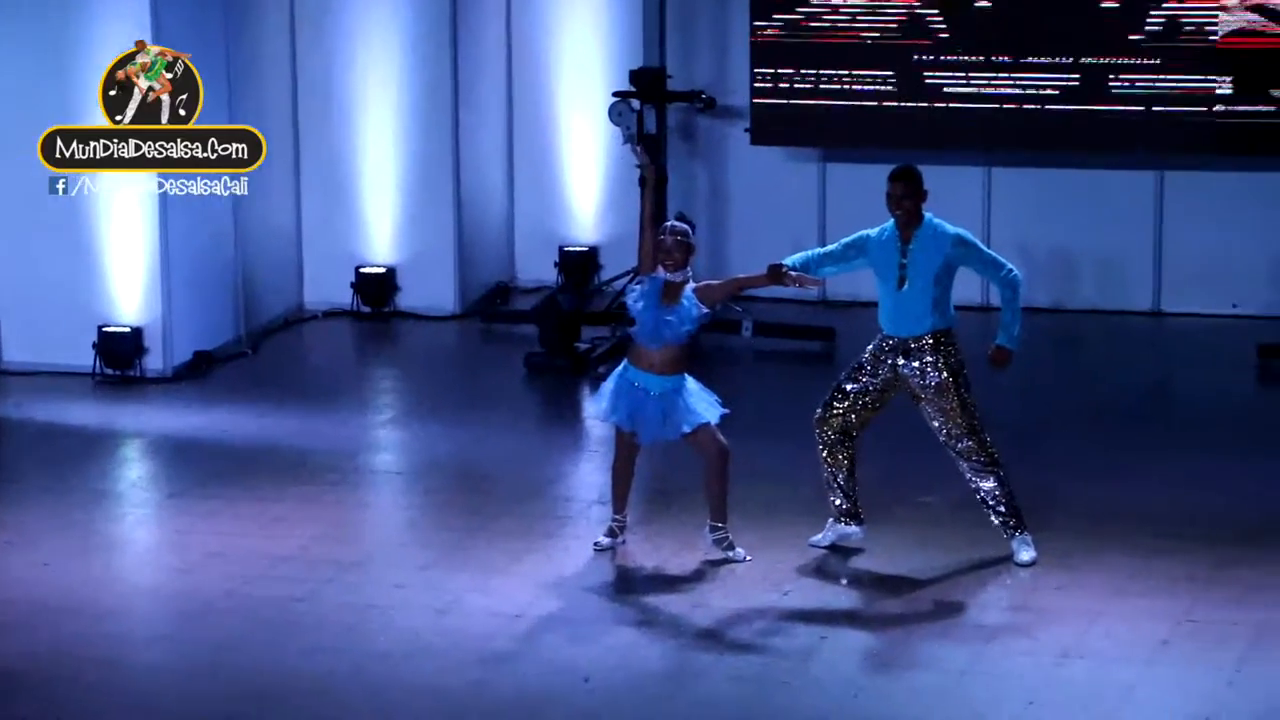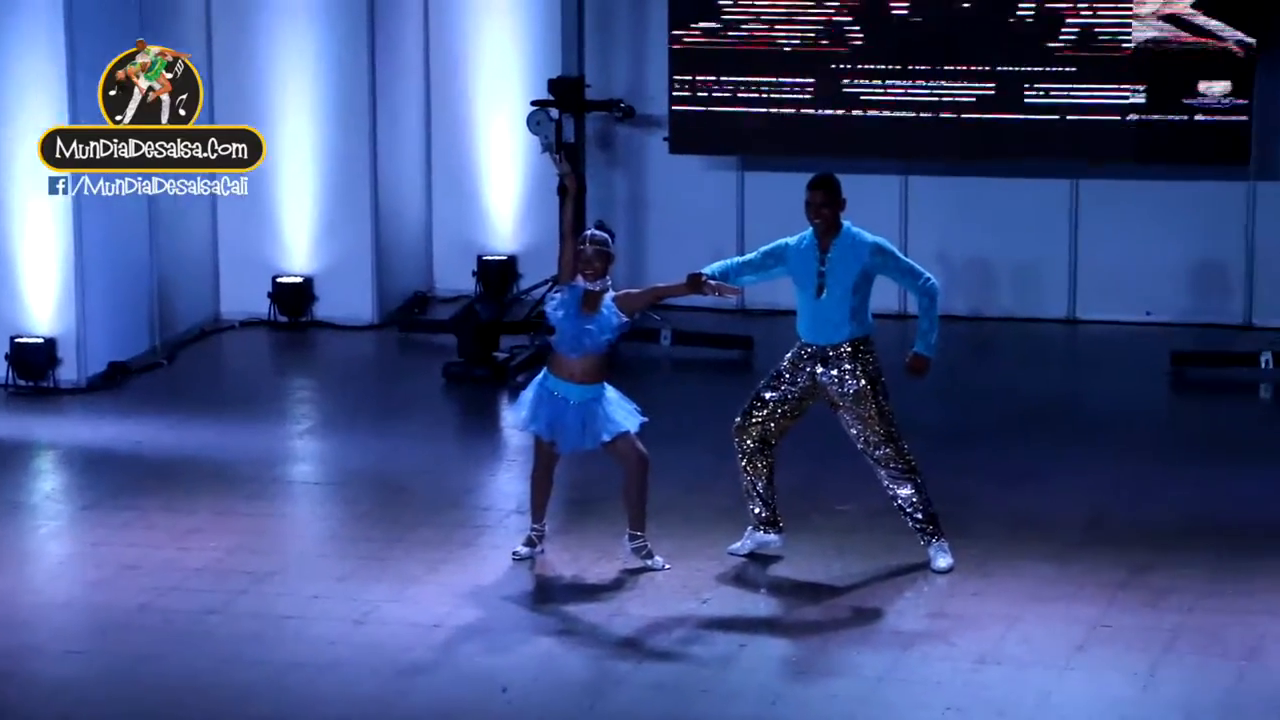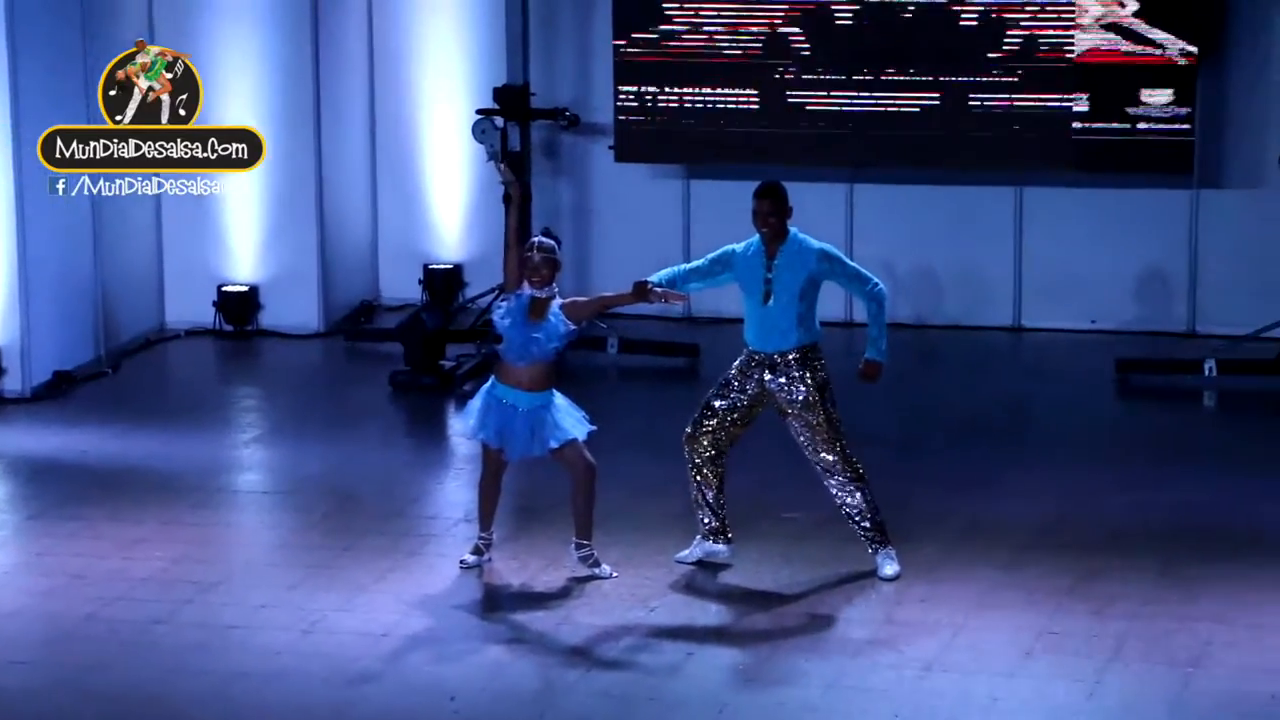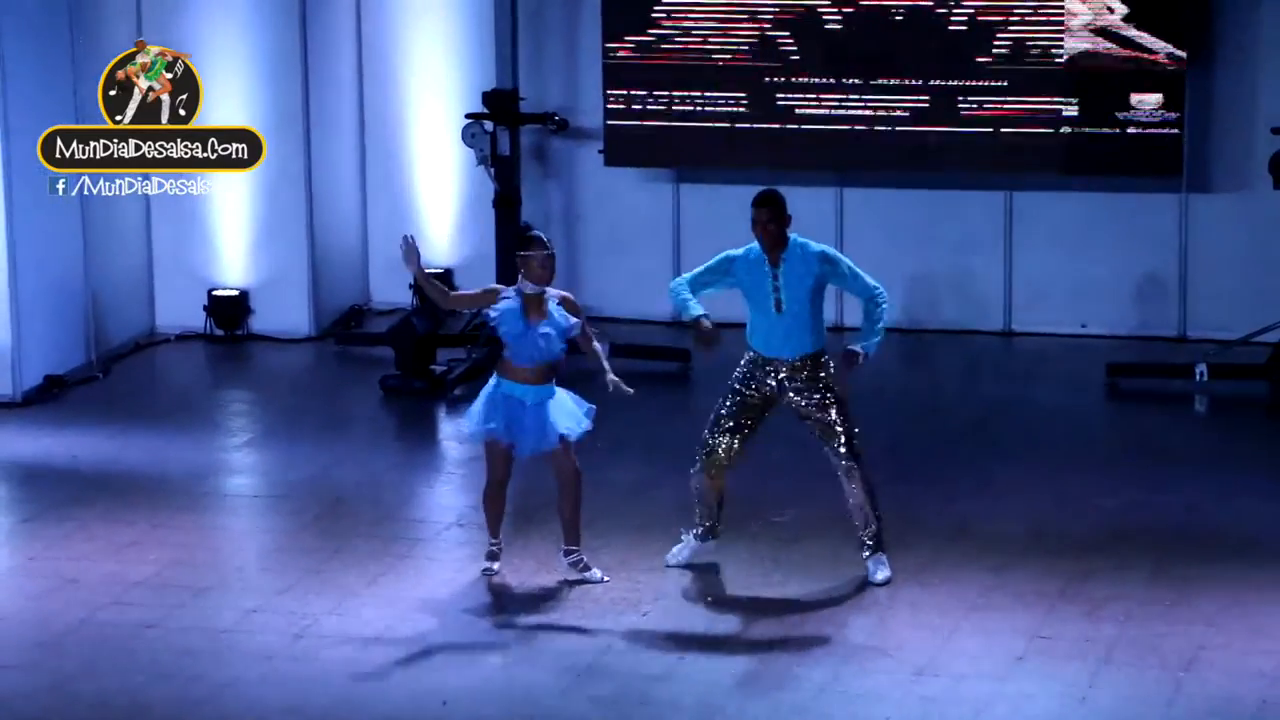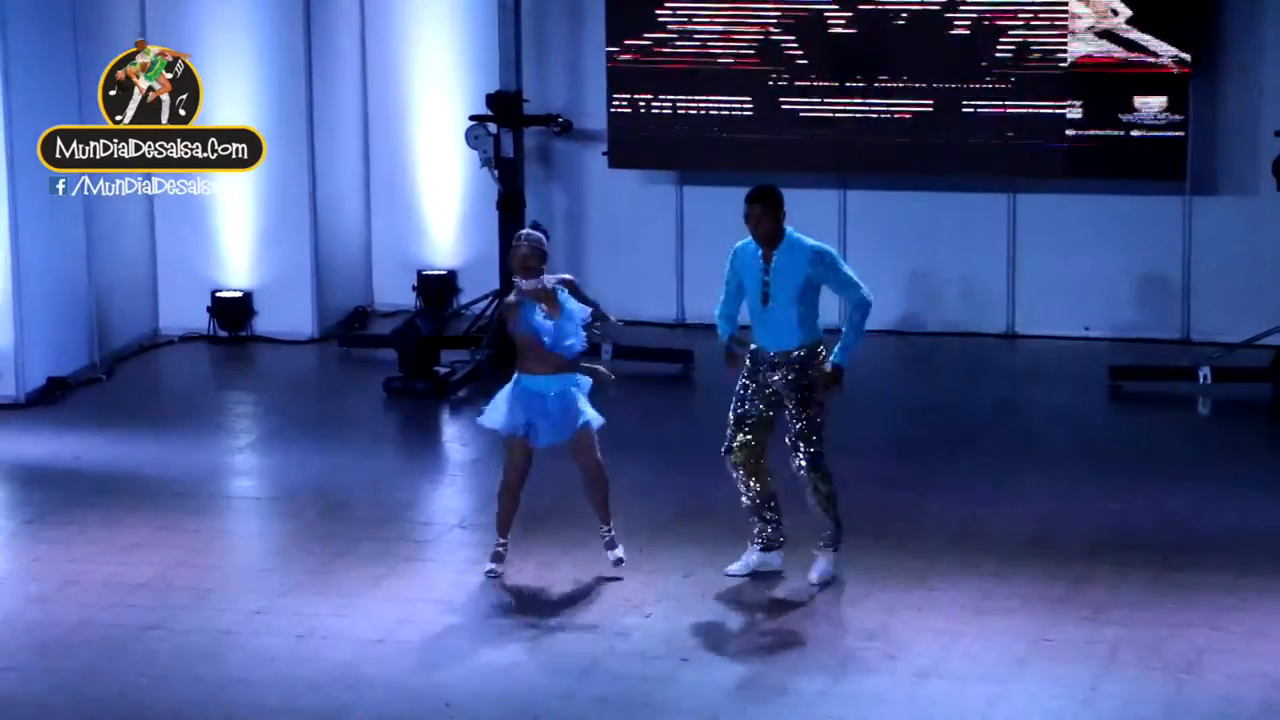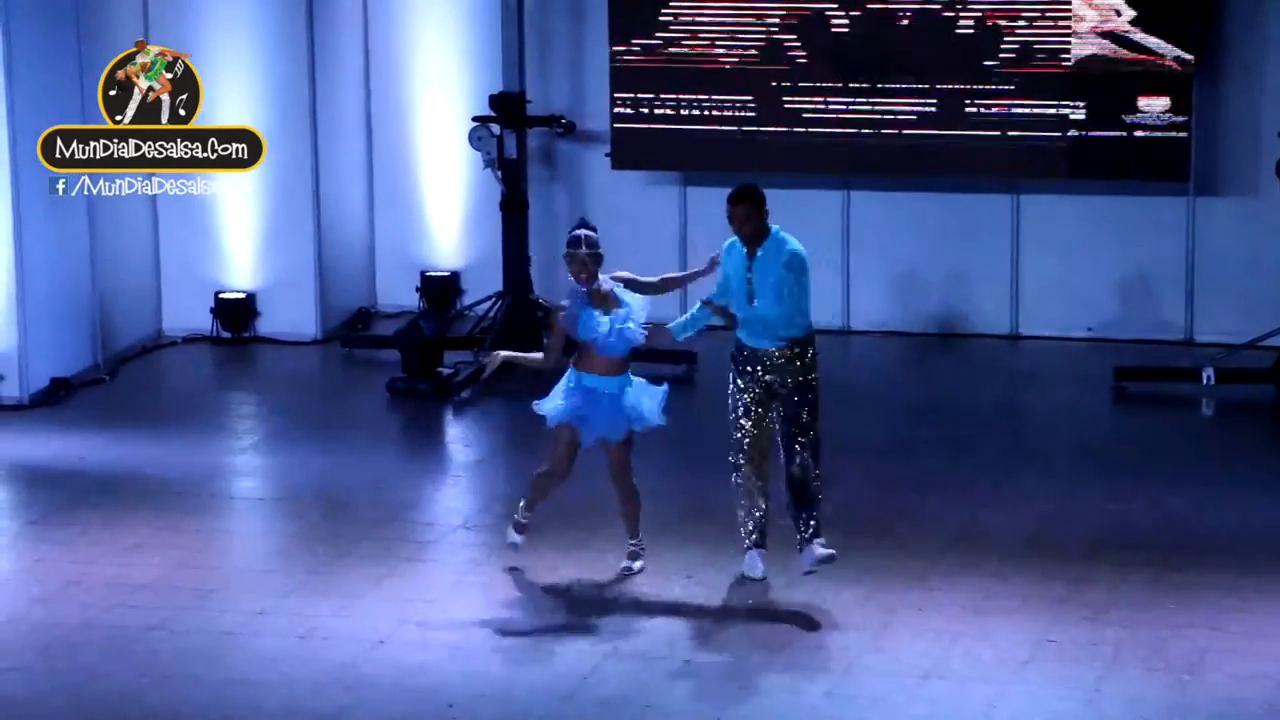
dt=0.3s
person 1, frame 1
left shoulder: (950, 241)
right shoulder: (873, 241)
left elbow: (1007, 278)
right elbow: (824, 258)
left wrist: (1006, 340)
right wrist: (787, 266)
left hip: (932, 353)
right hip: (887, 350)
left knee: (967, 443)
right knee: (831, 422)
left ankle: (1017, 533)
right ankle: (845, 520)
person 1, frame 2
left shoulder: (869, 250)
right shoulder: (792, 250)
left elbow: (925, 286)
right elbow: (743, 266)
left wrist: (924, 348)
right wrist: (707, 275)
left hip: (851, 361)
right hip: (805, 358)
left knee: (885, 451)
right knee: (750, 430)
left ankle: (934, 540)
right ankle: (765, 528)
person 1, frame 3
left shoulder: (815, 256)
right shoulder: (737, 257)
left elbow: (872, 292)
right elbow: (687, 273)
left wrist: (875, 352)
right wrist: (656, 282)
left hip: (798, 368)
right hip: (752, 366)
left knee: (831, 458)
right knee: (700, 441)
left ankle: (881, 546)
right ankle: (714, 537)
person 1, frame 4
left shoulder: (819, 259)
right shoulder: (738, 262)
left elbow: (875, 295)
right elbow: (681, 284)
left wrist: (864, 345)
right wrist: (697, 316)
left hip: (809, 371)
right hip: (759, 370)
left knee: (847, 460)
right knee: (717, 451)
left ankle: (874, 550)
right ankle: (701, 534)
person 1, frame 5
left shoulder: (813, 255)
right shoulder: (741, 255)
left elbow: (860, 302)
right elbow: (726, 311)
left wrist: (839, 360)
right wrist: (732, 344)
left hip: (802, 363)
right hip: (759, 360)
left knee: (804, 457)
right knee: (740, 452)
left ankle: (829, 547)
right ankle: (766, 545)
person 1, frame 6
left shoulder: (790, 255)
right shoulder: (730, 252)
left elbow: (795, 318)
right elbow: (721, 299)
left wrist: (737, 320)
right wrist: (677, 329)
left hip: (792, 357)
right hip: (748, 358)
left knee: (800, 449)
right knee: (746, 454)
left ankle: (810, 540)
right ankle: (754, 545)
person 2, frame 1
left shoulder: (699, 295)
right shoulder: (648, 280)
left elbow: (739, 283)
right elbow: (646, 228)
left wrist: (778, 278)
right wrist: (649, 182)
left hip: (674, 388)
right hip: (634, 382)
left knee: (717, 451)
right knee: (625, 453)
left ankle: (718, 531)
right ankle: (617, 524)
person 2, frame 2
left shoulder: (619, 303)
right shoulder: (567, 289)
left elbow: (659, 292)
right elbow: (566, 237)
left wrist: (697, 286)
right wrist: (570, 191)
left hip: (593, 397)
right hip: (553, 391)
left knee: (636, 459)
right knee: (544, 463)
left ankle: (637, 539)
right ankle: (536, 533)
person 2, frame 3
left shoulder: (567, 310)
right shoulder: (513, 297)
left elbow: (610, 301)
right elbow: (509, 245)
left wrist: (643, 294)
right wrist: (514, 200)
left hip: (542, 404)
right hip: (501, 399)
left knee: (584, 468)
right knee: (492, 472)
left ankle: (584, 548)
right ankle: (483, 542)
person 2, frame 4
left shoulder: (564, 303)
right shoulder: (502, 298)
left elbow: (589, 341)
right elbow: (448, 301)
left wrist: (608, 374)
right wrist: (418, 271)
left hip: (546, 399)
right hip: (507, 396)
left knee: (570, 473)
right knee: (498, 478)
left ankle: (572, 553)
right ankle: (494, 547)
person 2, frame 5
left shoulder: (566, 286)
right shoulder: (513, 306)
left elbow: (590, 309)
right elbow: (539, 352)
right wrist: (588, 368)
left hip: (566, 391)
right hip: (528, 393)
left knee: (592, 466)
right knee: (514, 474)
left ankle: (608, 534)
right ankle: (501, 545)
person 2, frame 6
left shoulder: (619, 285)
right shoulder: (570, 310)
left elbow: (659, 285)
right elbow: (549, 359)
left wrist: (701, 272)
right wrist: (509, 356)
left hip: (618, 391)
right hip: (582, 390)
left knee: (620, 475)
right knee: (557, 469)
left ankle: (635, 545)
right ankle: (524, 515)
